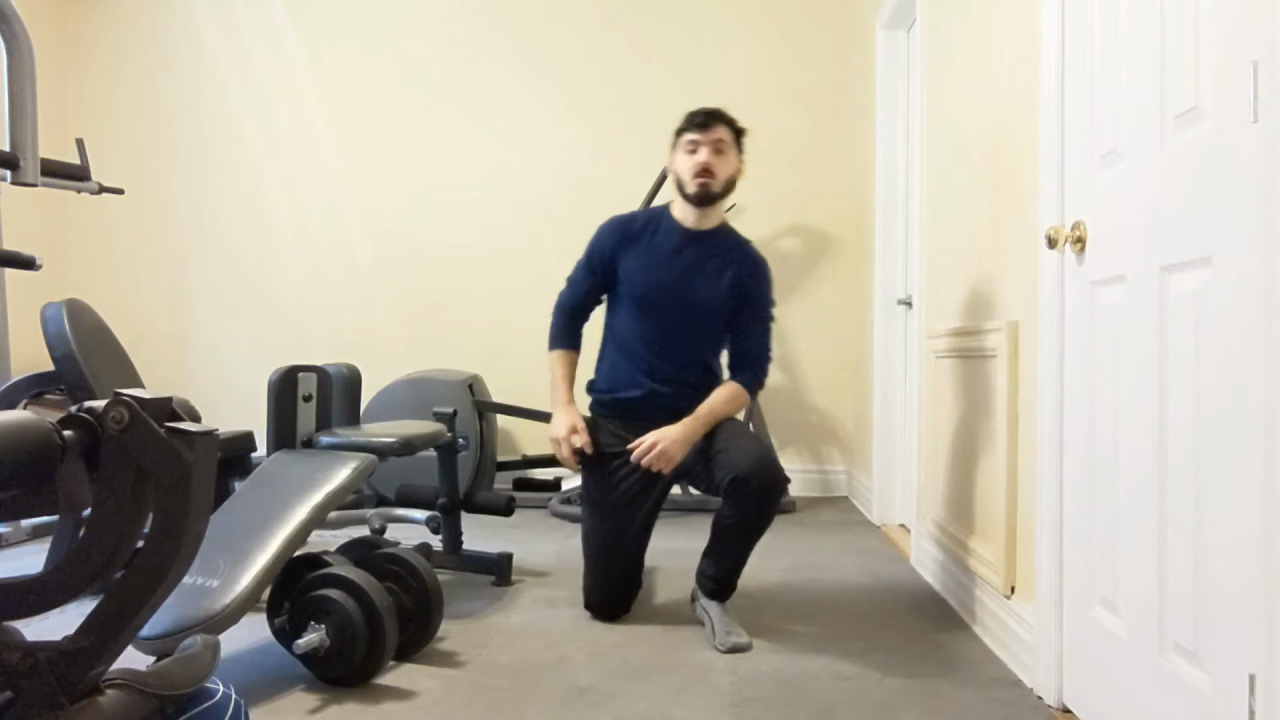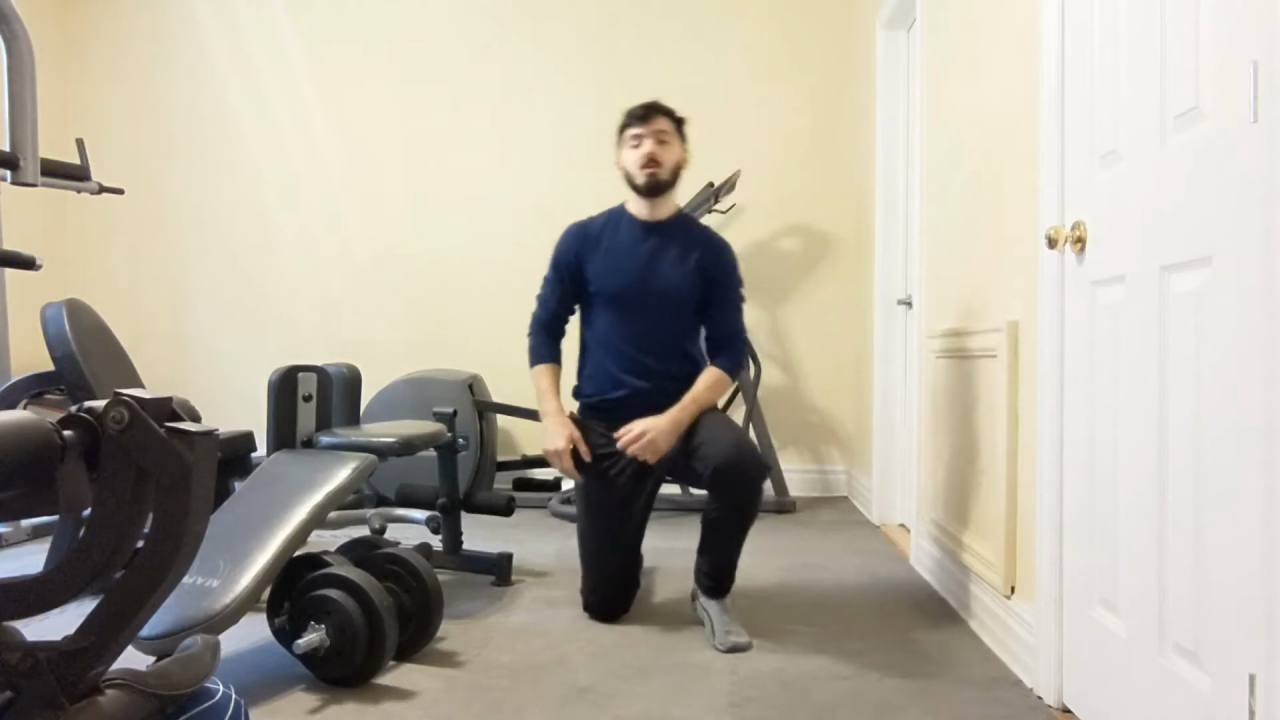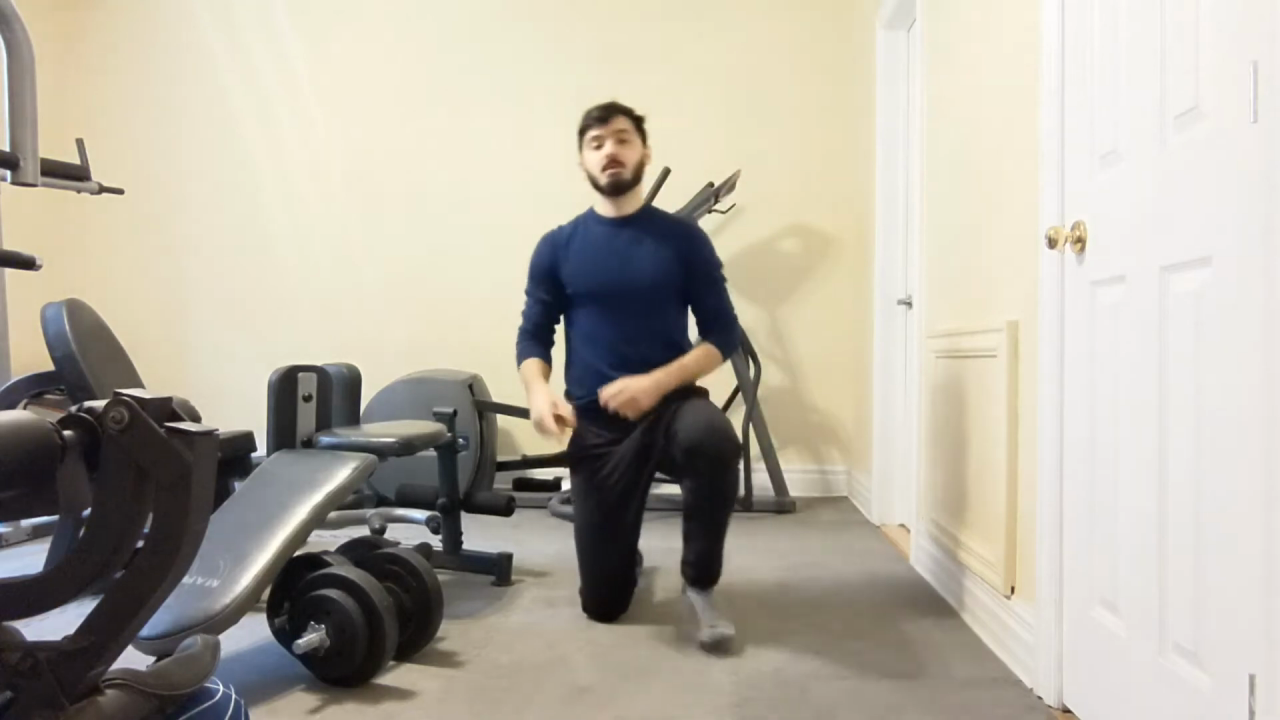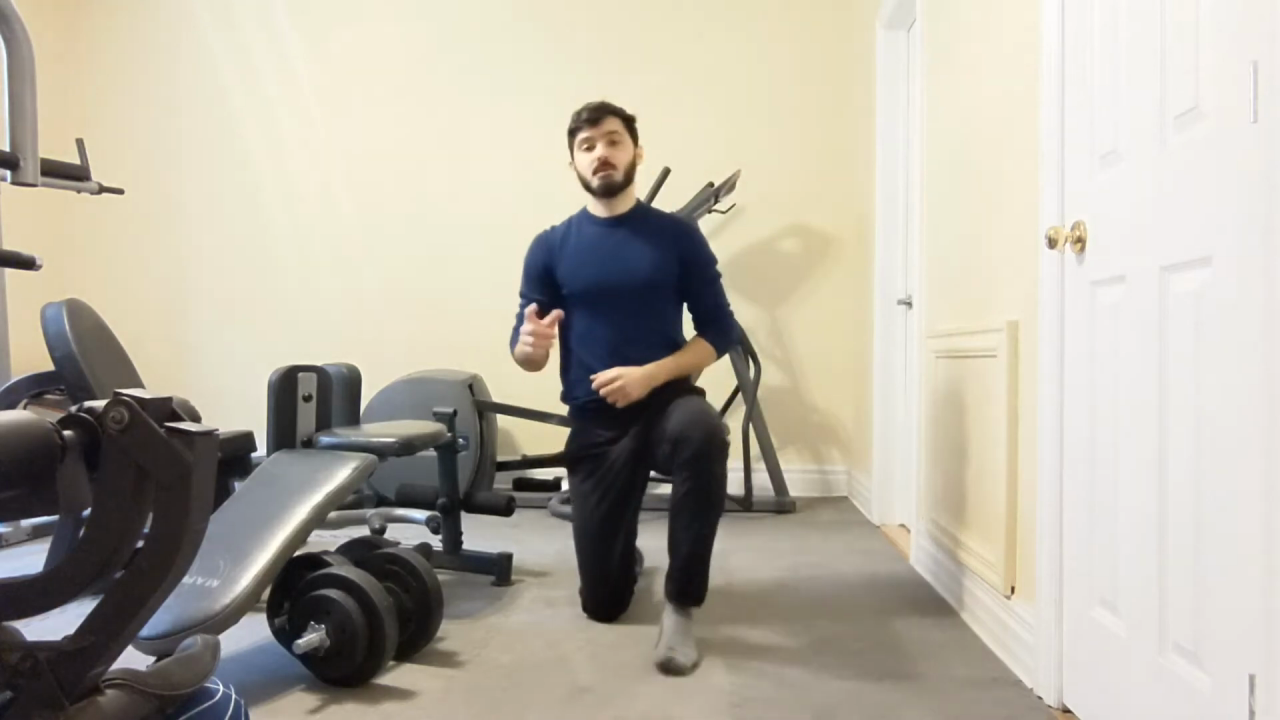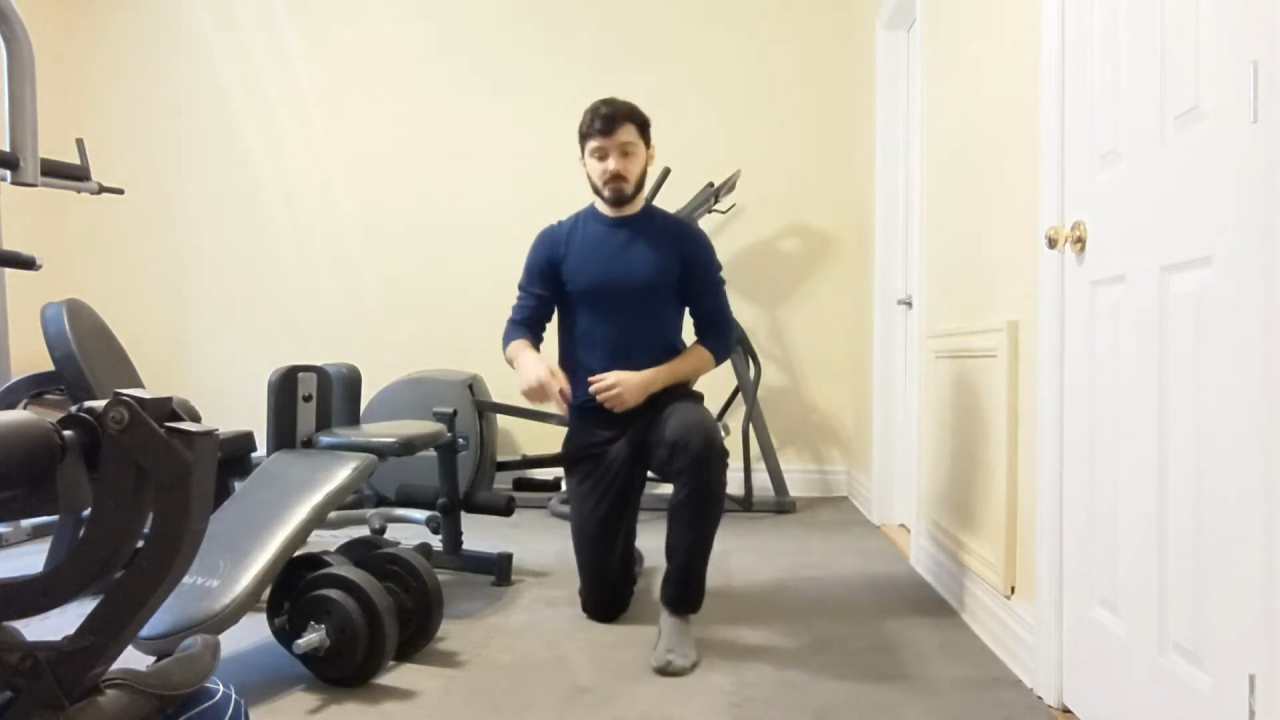
dt=0.2s
person 1, frame 1
left shoulder: (745, 265)
right shoulder: (622, 235)
left elbow: (749, 372)
right elbow: (567, 317)
left wrist: (688, 432)
right wrist: (563, 408)
left hip: (698, 419)
right hip: (616, 423)
left knee: (761, 474)
right knee: (606, 602)
left ankle: (711, 594)
right ankle: (626, 548)
person 1, frame 2
left shoulder: (709, 251)
right shoulder: (583, 241)
left elbow: (729, 355)
right elbow: (544, 333)
left wrist: (674, 421)
right wrist: (553, 418)
left hip: (682, 412)
right hip: (603, 423)
left knee: (741, 462)
right knee: (605, 603)
left ankle: (710, 592)
right ankle: (627, 557)
person 1, frame 3
left shoulder: (684, 240)
right shoulder: (558, 247)
left elbow: (722, 335)
right elbow: (533, 337)
left wrist: (656, 382)
right wrist: (539, 394)
left hip: (669, 402)
right hip: (595, 426)
left knee: (715, 441)
right knee: (603, 603)
left ankle: (699, 585)
right ankle: (628, 557)
person 1, frame 4
left shoulder: (678, 236)
right shoulder: (551, 247)
left elbow: (719, 331)
right elbow: (524, 344)
left wrist: (650, 374)
right wrist: (531, 343)
left hip: (666, 399)
right hip: (594, 423)
left knee: (703, 435)
right knee: (602, 602)
left ankle: (680, 607)
right ankle: (628, 557)
person 1, frame 5
left shoulder: (682, 239)
right shoulder: (556, 244)
left elbow: (719, 337)
right elbow: (518, 330)
left wrist: (648, 381)
right wrist: (531, 362)
left hip: (665, 401)
right hip: (593, 422)
left knee: (701, 445)
right knee: (602, 603)
left ankle: (678, 610)
right ankle: (627, 557)
